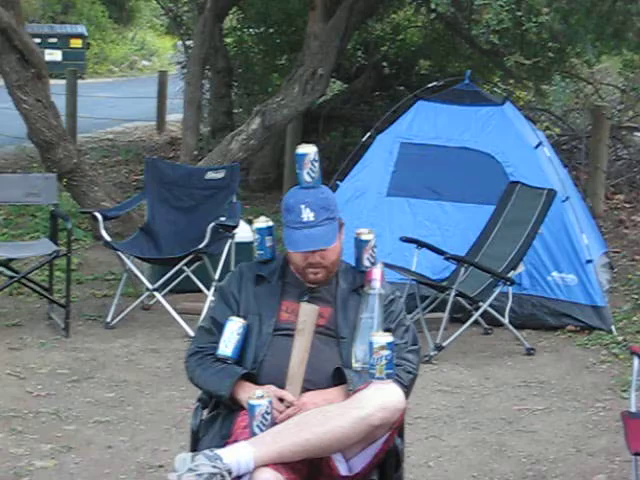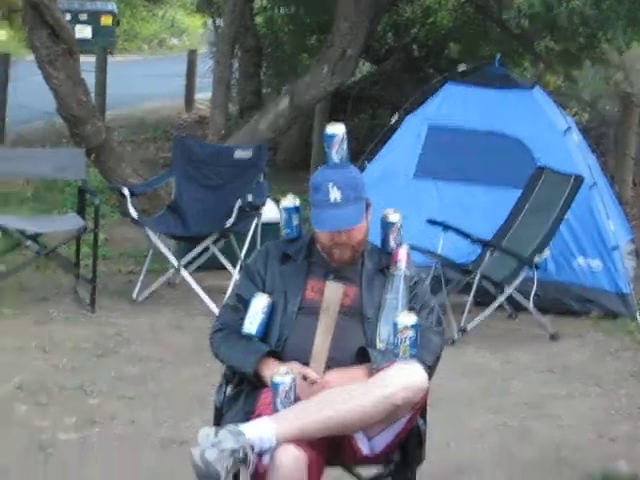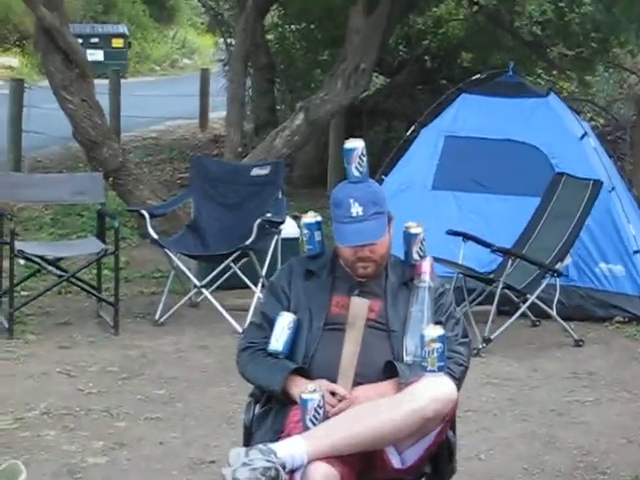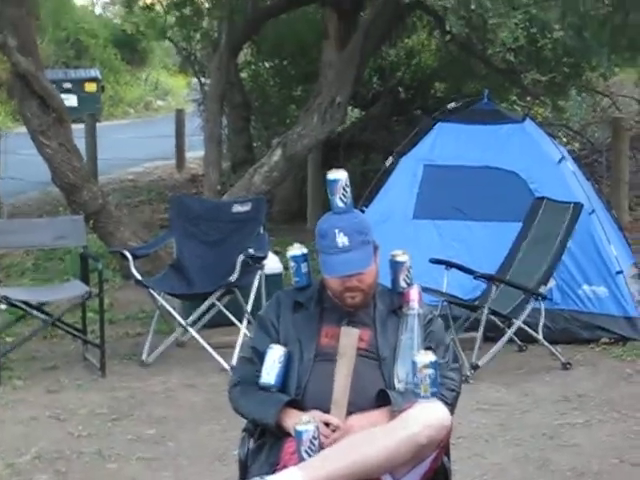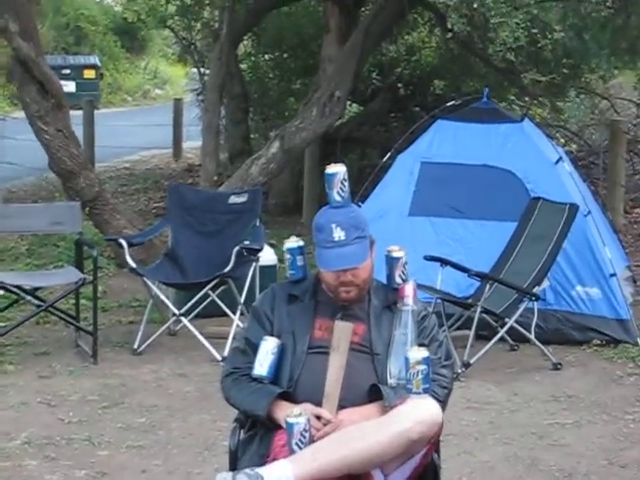
dt=0.4s
person 1, frame 1
right shoulder: (247, 282)
left elbow: (404, 365)
right elbow: (200, 357)
left wrist: (333, 397)
right wrist: (246, 392)
left hip: (342, 432)
left knee: (388, 399)
person 1, frame 2
right shoulder: (274, 258)
left elbow: (428, 345)
right elbow: (226, 332)
left wrist: (356, 377)
right wrist: (270, 368)
left hip: (363, 410)
right hip: (287, 402)
left knee: (412, 378)
left ankle: (246, 437)
person 1, frame 3
right shoulder: (297, 276)
left elbow: (455, 358)
right elbow: (251, 351)
left wrist: (383, 392)
right wrist: (298, 386)
left hip: (396, 422)
left knee: (440, 392)
left ankle: (277, 455)
person 1, frame 4
right shoulder: (286, 308)
left elbow: (447, 385)
right elbow: (243, 386)
left wrist: (378, 419)
right wrist: (291, 418)
left hip: (387, 448)
left knee: (434, 417)
person 1, frame 5
right shoulder: (280, 301)
left elbow: (439, 380)
right elbow: (236, 376)
left wrist: (368, 414)
right wrist: (284, 411)
left hip: (380, 445)
left knee: (426, 413)
